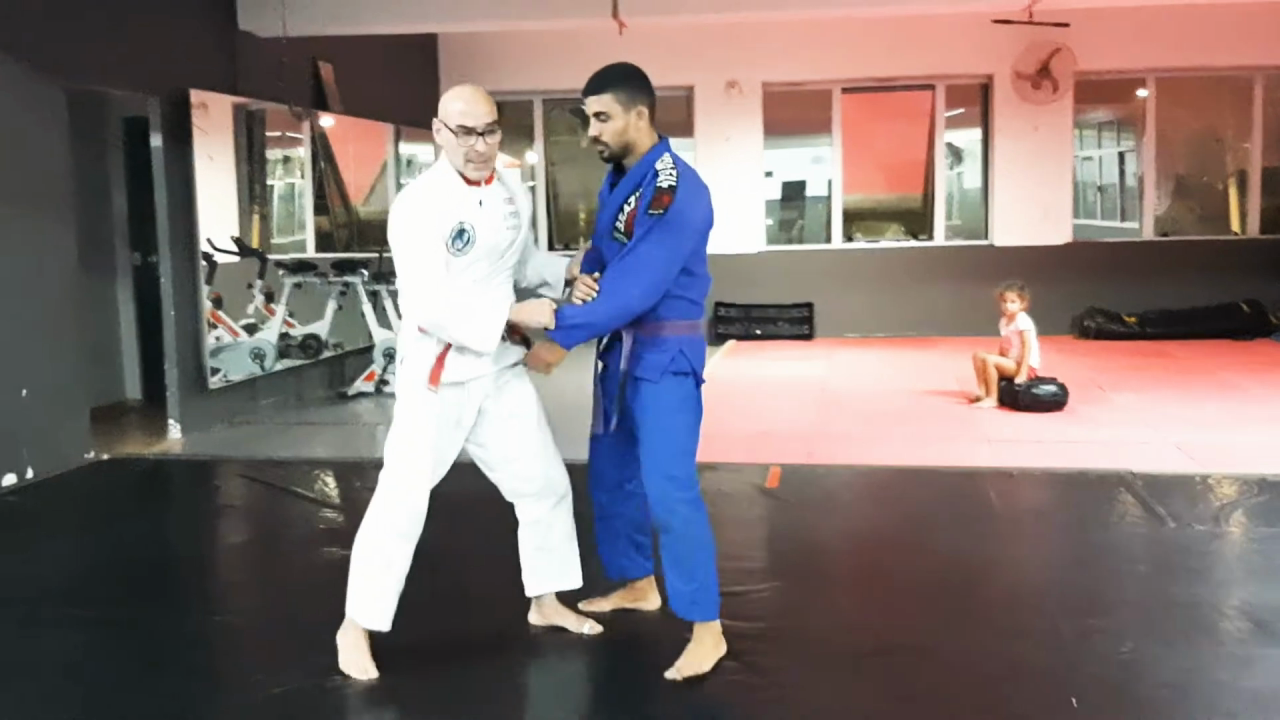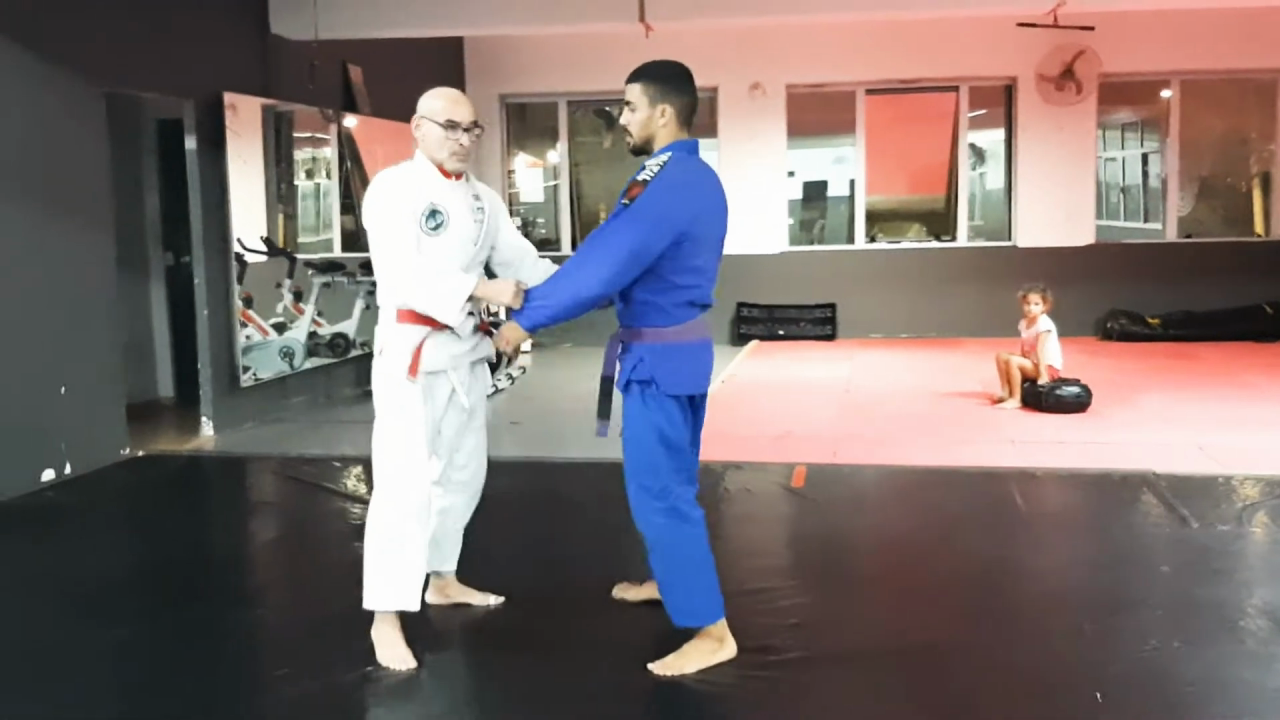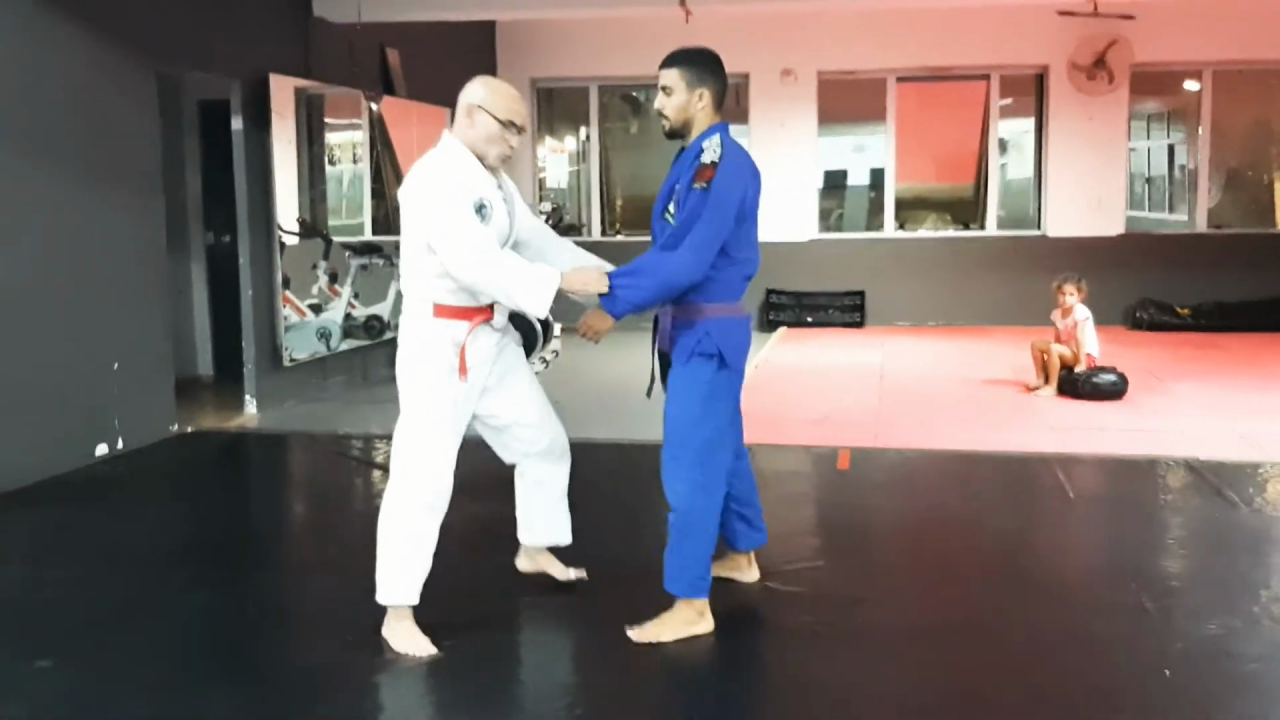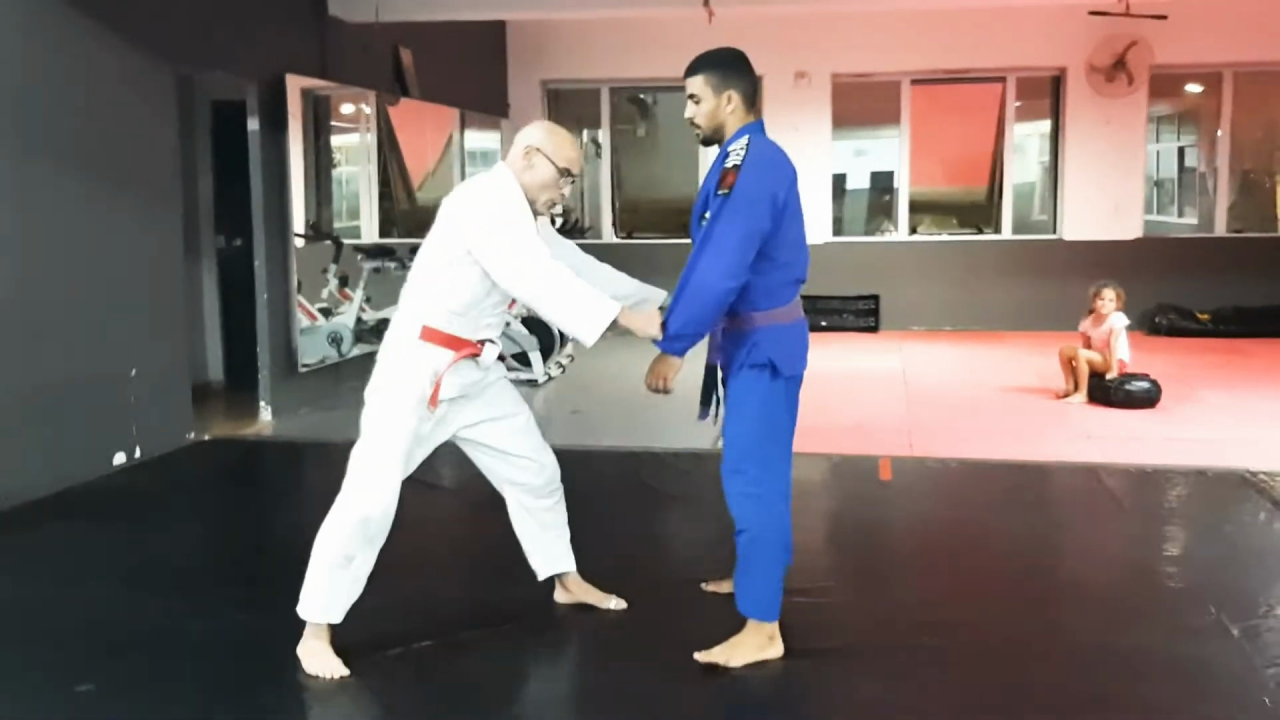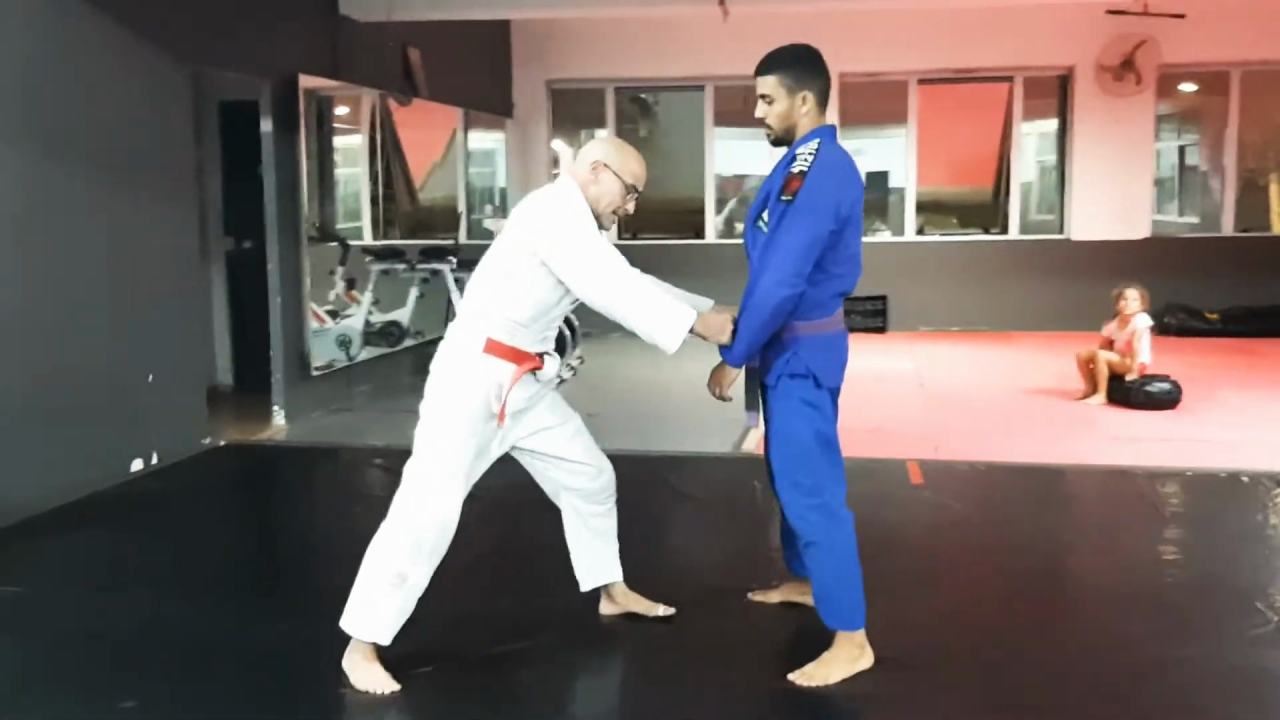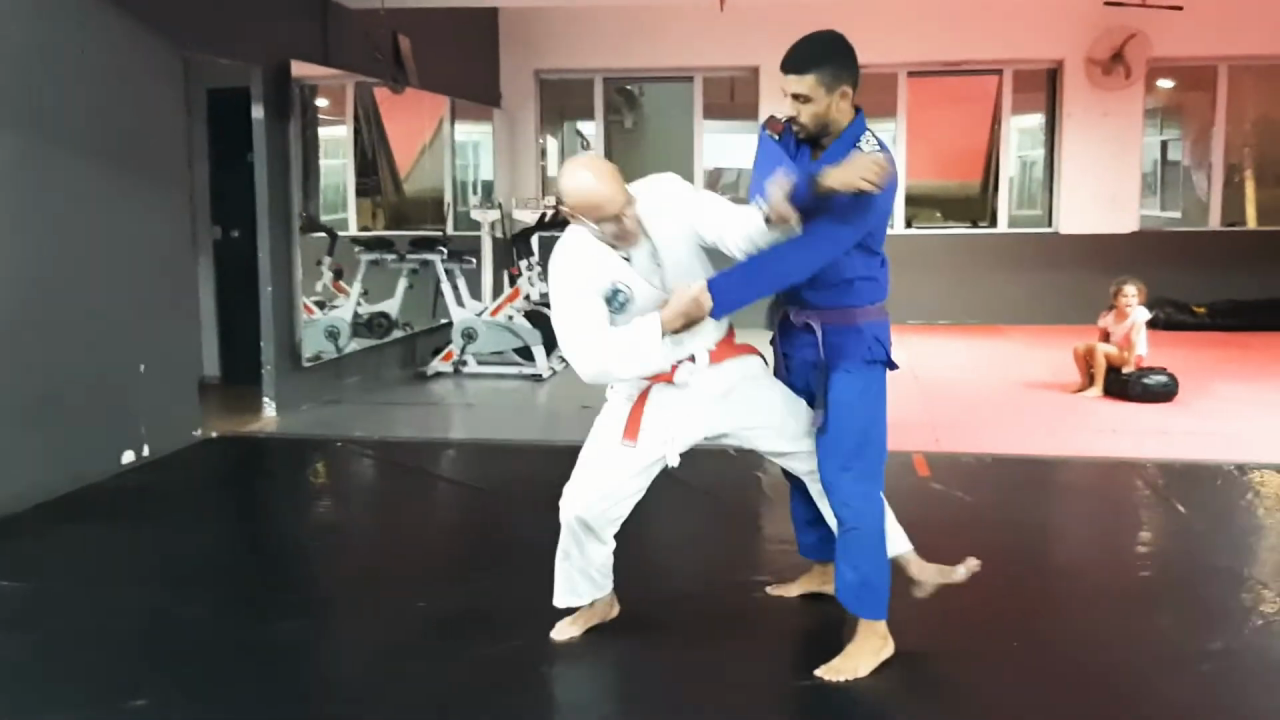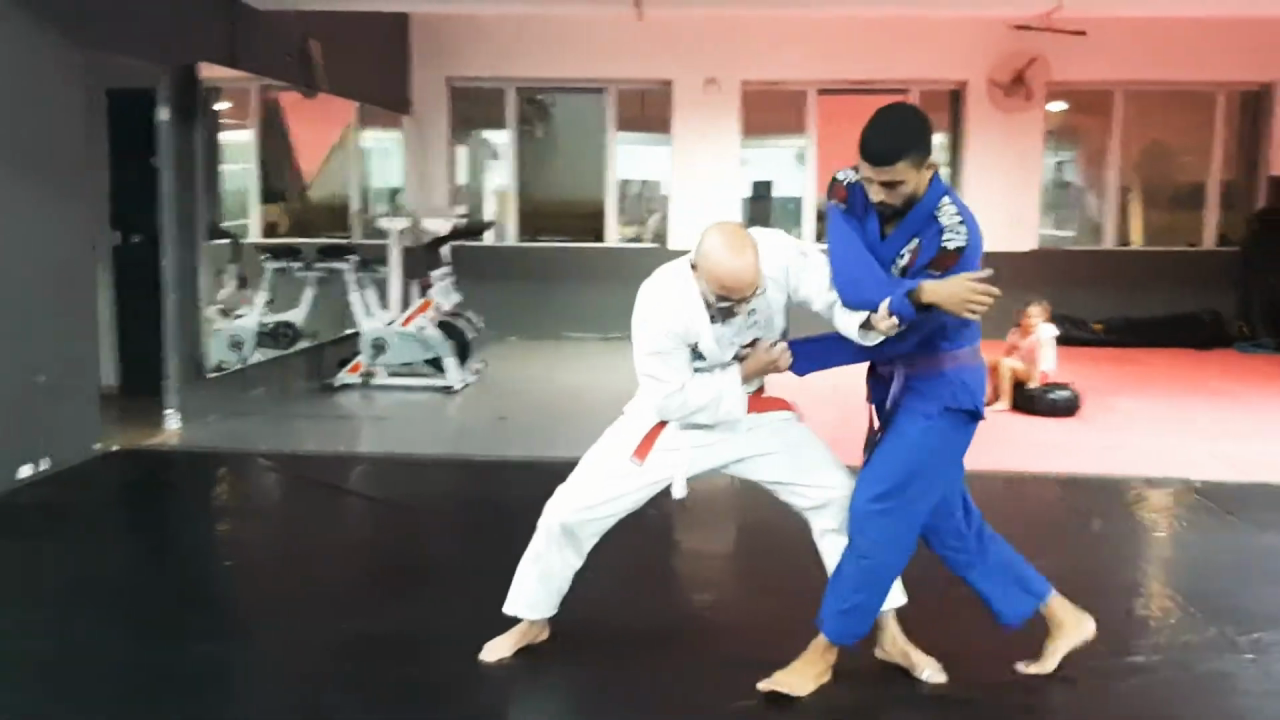
dt=0.7s
person 1, frame 1
left shoulder: (676, 189)
right shoulder: (618, 177)
left elbow: (638, 284)
left wrist: (561, 335)
right wrist: (583, 280)
left hip: (667, 355)
right hip: (621, 348)
left knee: (669, 490)
right knee: (611, 476)
left ankle: (705, 625)
right ankle: (638, 583)
person 1, frame 2
left shoulder: (663, 187)
right shoulder: (702, 179)
left elbow: (598, 266)
left wrist: (523, 319)
right wrist: (621, 296)
left hip: (657, 357)
right hip: (684, 346)
left knee: (660, 494)
right knee: (671, 480)
left ankle: (711, 632)
right ankle: (673, 578)
person 1, frame 3
left shoulder: (719, 163)
right shoulder: (698, 159)
left elbow: (685, 259)
right elbow: (672, 248)
left wrist: (612, 304)
right wrist: (613, 283)
left hip: (706, 332)
right hip: (700, 327)
left knee: (690, 468)
right knee: (719, 447)
left ankle: (691, 605)
right ankle: (742, 554)
person 1, frame 4
left shoulder: (750, 165)
right shoulder: (746, 159)
left elbow: (721, 270)
right elbow: (714, 261)
left wrist: (672, 347)
right wrist: (676, 331)
left hip: (762, 340)
right hip: (753, 335)
left knee: (753, 477)
right knee: (753, 469)
left ankle: (761, 627)
right ankle: (760, 573)
person 1, frame 5
left shoulder: (817, 172)
right shoulder: (812, 164)
left elbow: (781, 281)
left wrist: (731, 356)
right wrist: (740, 337)
left hip: (800, 349)
right hip: (794, 344)
left knee: (812, 488)
right knee: (792, 478)
left ankle: (851, 639)
right ankle: (806, 580)
person 1, frame 6
left shoulder: (871, 166)
right shoulder: (788, 139)
left elbow: (808, 256)
right elbow: (773, 193)
left wrist: (710, 296)
right wrist: (812, 181)
left hip: (852, 337)
right hip: (797, 331)
left knee: (848, 475)
left ankle: (873, 632)
right ankle: (822, 565)
person 1, frame 7
left shoulder: (953, 235)
right shoulder: (848, 191)
left elbow: (891, 337)
right elbow: (854, 287)
left wrist: (791, 356)
right wrist: (921, 295)
left hip: (938, 387)
right hip: (893, 381)
left knee: (878, 511)
right knee: (942, 517)
left ankle: (825, 651)
right ankle: (1059, 615)
person 2, frame 1
left shoulder: (513, 193)
right shoulder: (418, 202)
right elbow: (427, 302)
left wrist: (569, 269)
right wrist: (513, 314)
left hip: (499, 363)
right hip: (435, 366)
left knee: (543, 481)
right knee: (405, 495)
left ankle: (545, 601)
right ankle: (357, 626)
person 2, frame 2
left shoulder: (484, 199)
right shoulder: (393, 187)
left elbow: (524, 265)
right elbow: (403, 273)
right wrist: (479, 289)
left hip: (464, 351)
right hip: (410, 353)
left knee: (462, 471)
right knee: (404, 483)
left ankle: (440, 580)
right ankle: (386, 617)
person 2, frame 3
left shoulder: (494, 184)
right shoulder: (433, 179)
left elbow: (539, 242)
right elbow: (475, 262)
left wrist: (616, 278)
right wrist: (562, 282)
left hip: (490, 339)
right hip: (438, 344)
left knee: (542, 439)
right knee: (425, 476)
left ankle: (534, 548)
right ankle: (398, 613)
person 2, frame 4
left shoulder: (516, 217)
right shoulder: (482, 203)
left elbow: (566, 270)
right elbow: (536, 283)
left wrist: (658, 304)
right wrist: (623, 317)
left hip: (475, 370)
right hip: (418, 365)
left knee: (534, 470)
right knee: (372, 493)
left ankle: (567, 581)
right ankle: (316, 630)
person 2, frame 5
left shoulder: (575, 225)
right shoulder: (553, 211)
left elbow: (629, 284)
right elbow: (610, 291)
left wrist: (711, 310)
right wrist: (696, 323)
left hip: (523, 381)
right hip: (474, 374)
left knee: (588, 477)
right knee: (429, 507)
left ankle: (612, 591)
right ankle: (362, 645)
person 2, frame 6
left shoulder: (663, 193)
right shoulder: (573, 262)
left elbow: (748, 234)
right elbow: (593, 359)
right wrist: (664, 322)
left hip: (726, 372)
right hip: (650, 392)
left knee: (825, 453)
right knee: (586, 502)
left ankle: (912, 565)
right ankle: (596, 601)
person 2, frame 7
left shoulder: (776, 253)
right shoulder: (661, 302)
left elbow: (837, 290)
right elbow: (671, 399)
left wrist: (871, 317)
right wrist: (744, 372)
left hip: (749, 414)
right hip: (671, 419)
left knee: (839, 496)
right knee: (574, 509)
left ankle: (891, 637)
right ankle: (532, 622)
